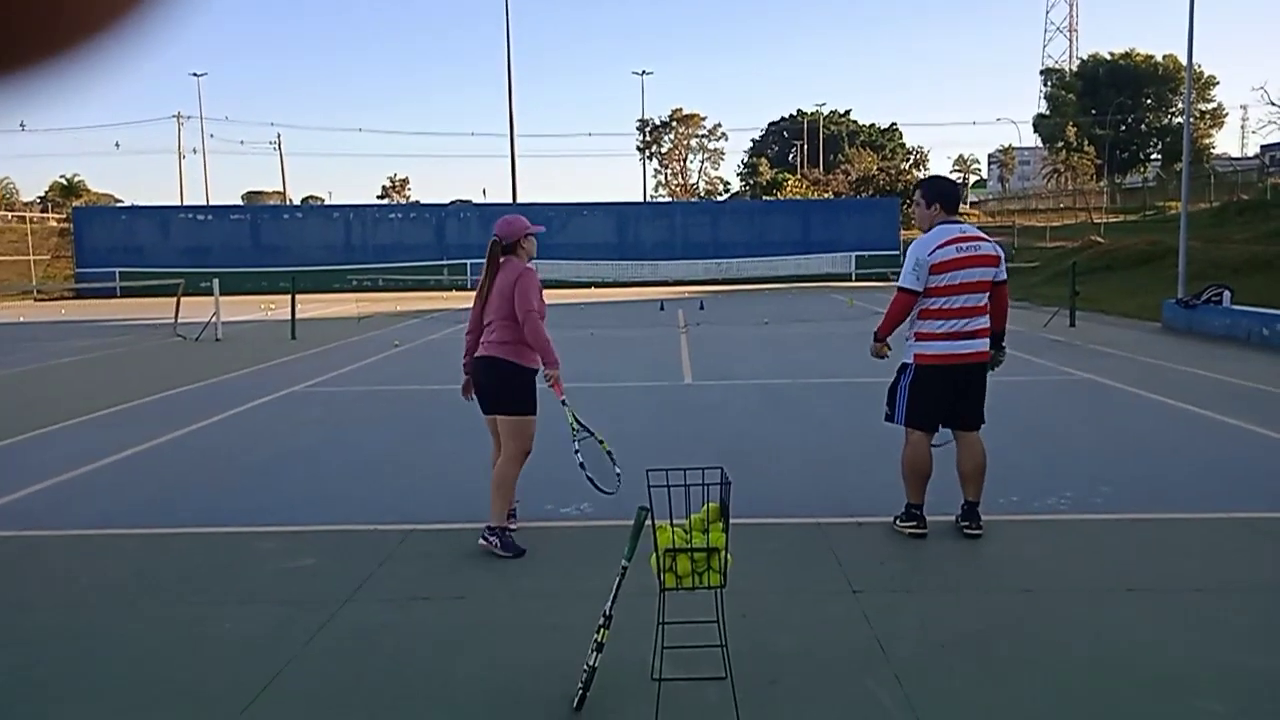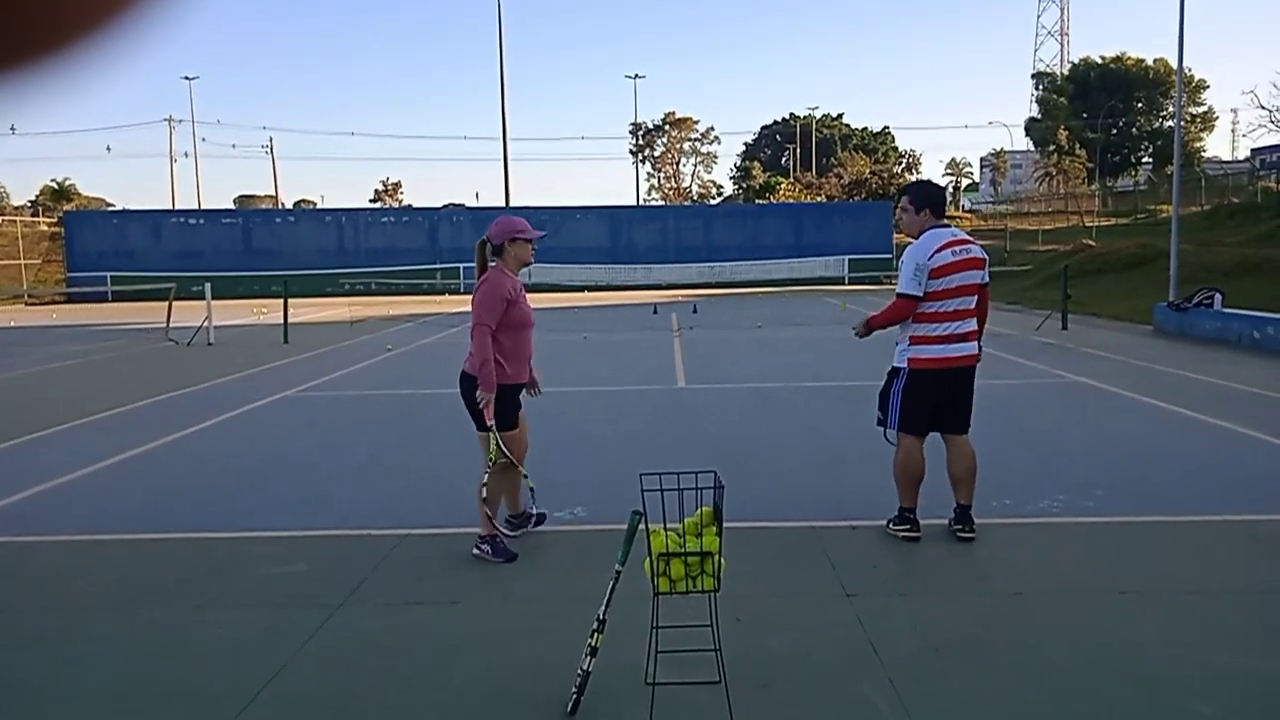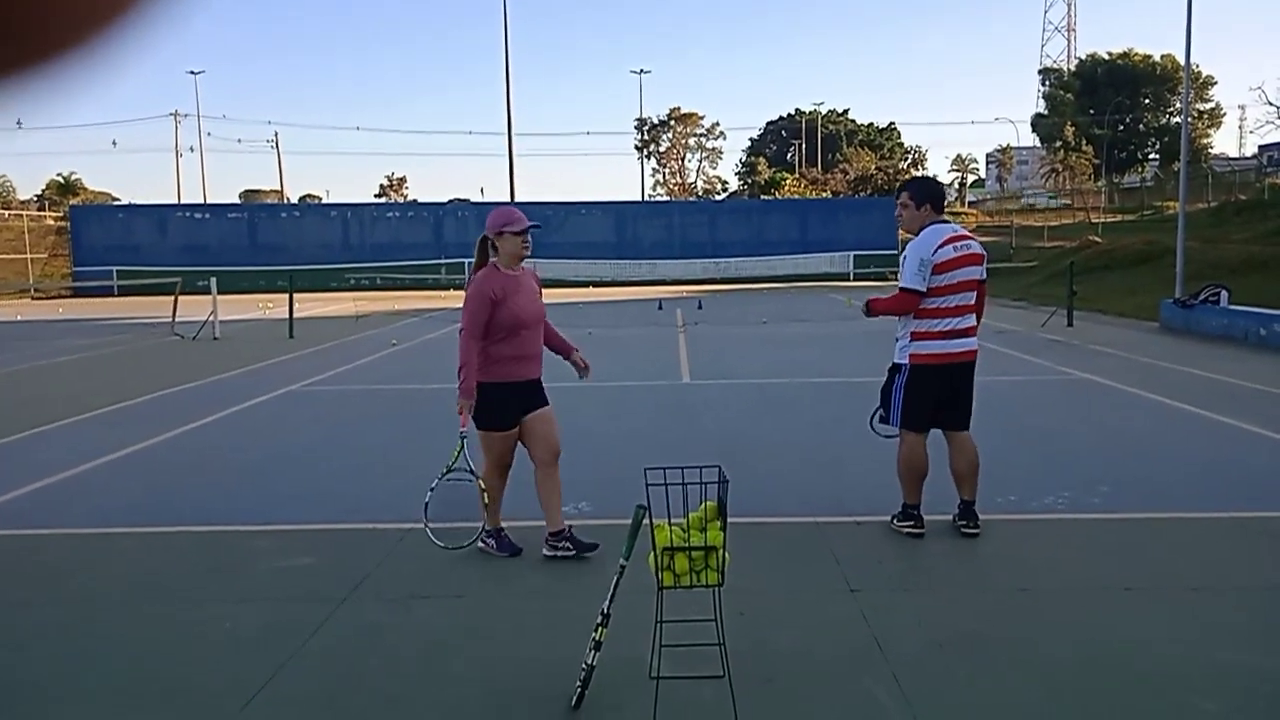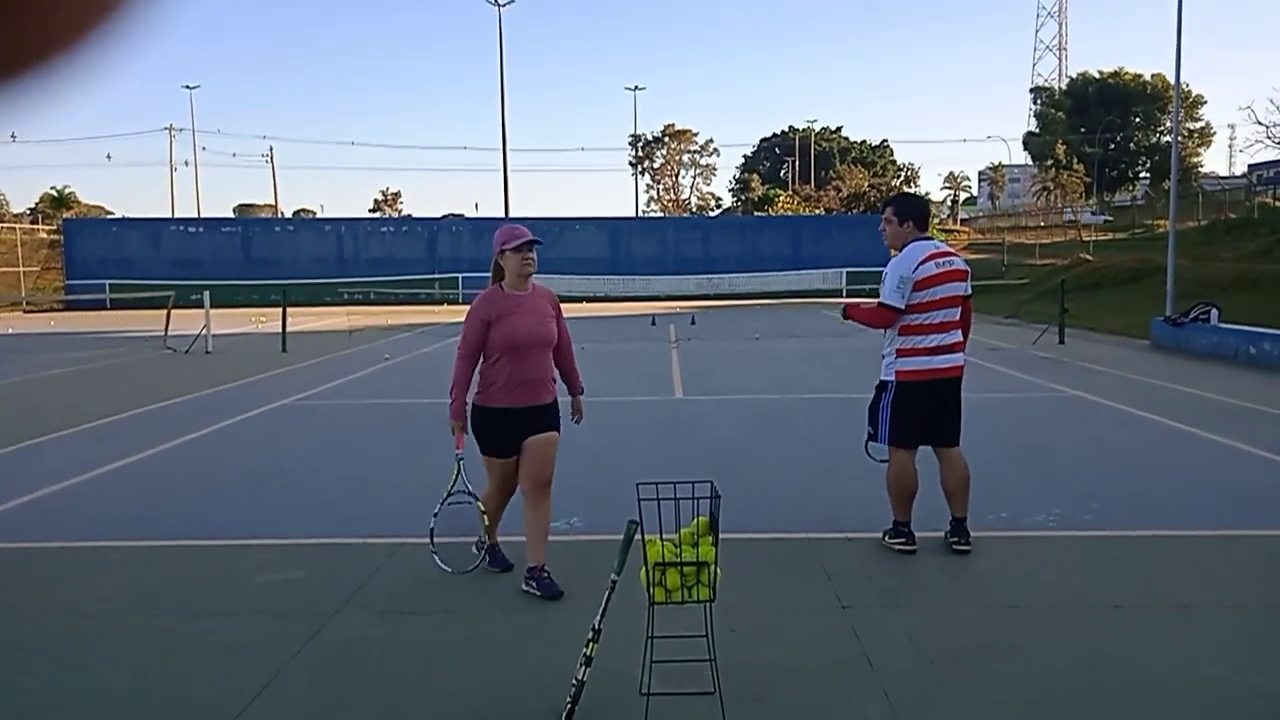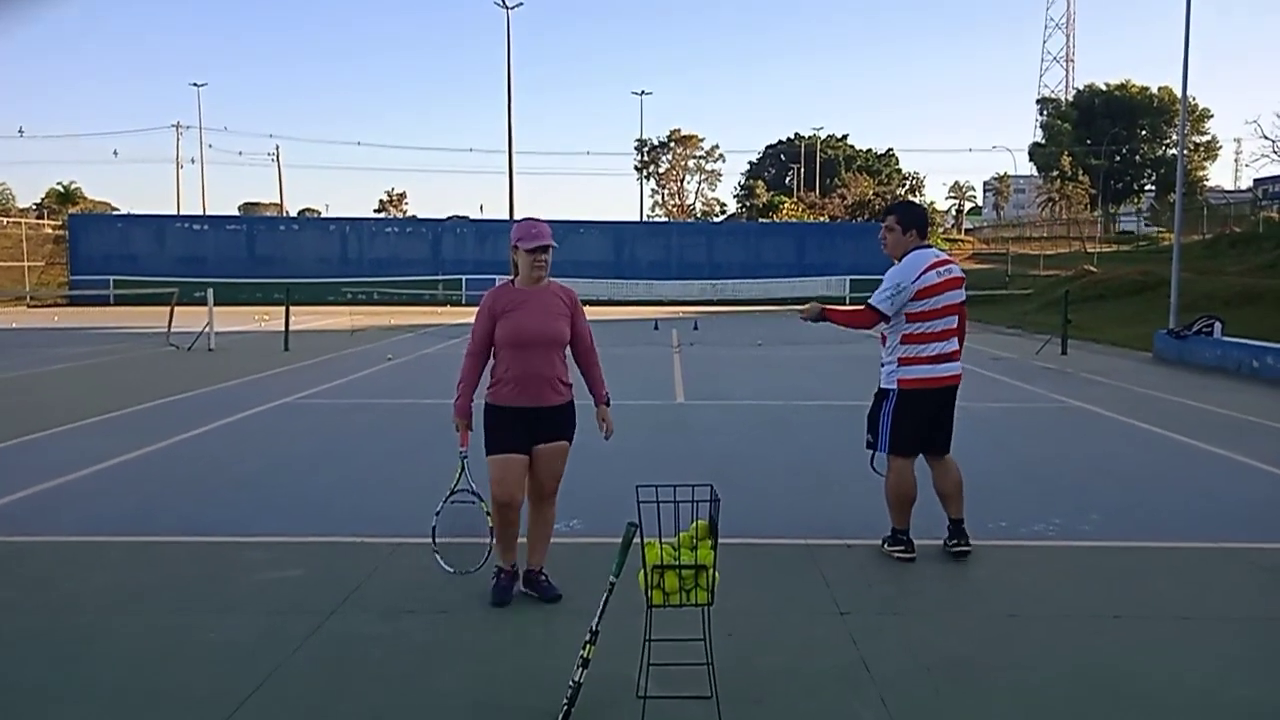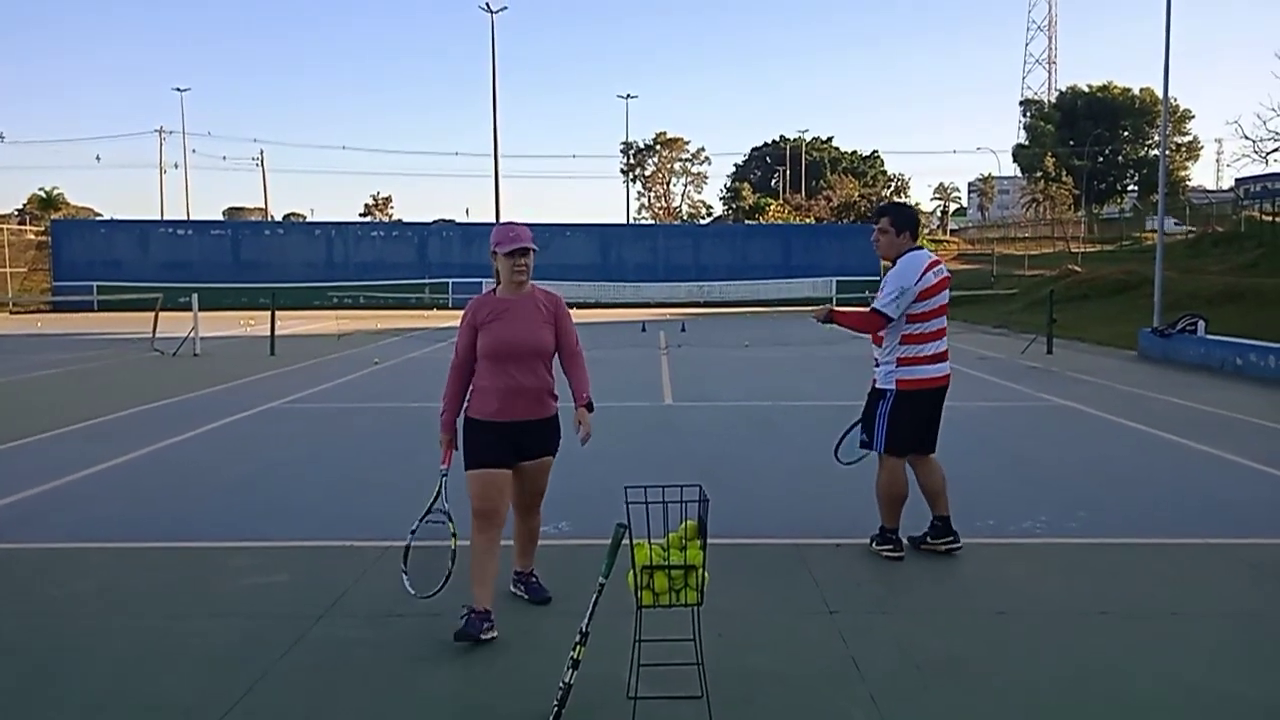
dt=0.3s
person 1, frame 1
left shoulder: (491, 278)
right shoulder: (524, 275)
left elbow: (474, 329)
right elbow: (529, 319)
left wrist: (470, 371)
right wrist: (550, 361)
left hip: (485, 366)
right hip: (512, 370)
left knee: (503, 449)
right knee: (515, 453)
left ankle: (506, 511)
right ankle: (494, 530)
person 1, frame 2
left shoulder: (508, 282)
right shoulder: (497, 283)
right elbow: (480, 333)
left wrist: (527, 373)
right wrist: (488, 383)
left hip: (505, 387)
right hip: (490, 389)
left knee: (516, 453)
right knee: (501, 462)
left ankle: (515, 516)
right ankle: (486, 539)
person 1, frame 3
left shoulder: (529, 278)
right shoulder: (485, 283)
right elbow: (469, 337)
left wrist: (570, 352)
right wrist: (467, 389)
left hip: (529, 385)
right hip: (493, 389)
left knee: (549, 455)
right knee: (499, 463)
left ankle: (557, 536)
right ankle: (491, 533)
person 1, frame 4
left shoulder: (549, 299)
right shoulder: (486, 304)
left elbow: (563, 349)
right elbow: (466, 358)
left wrist: (575, 390)
right wrist: (457, 409)
left hip: (542, 409)
right hip: (495, 412)
left knee: (539, 487)
right knee: (502, 487)
left ankle: (536, 571)
right ankle: (488, 542)
person 1, frame 5
left shoulder: (567, 298)
right shoulder: (496, 299)
left elbow: (585, 352)
right elbow: (476, 354)
left wrist: (601, 400)
right wrist: (462, 405)
left hip: (556, 412)
right hip: (505, 413)
left knee: (545, 496)
right knee: (505, 498)
left ankle: (534, 573)
right ankle: (506, 568)
person 1, frame 6
left shoulder: (552, 304)
right shoulder: (478, 309)
left elbow: (572, 357)
right elbow: (461, 367)
left wrist: (582, 403)
right wrist: (448, 420)
left hip: (539, 424)
right hip: (485, 426)
left knee: (528, 508)
right knee: (486, 517)
left ankle: (523, 574)
right ankle: (480, 613)
person 2, frame 1
left shoulder: (924, 247)
right shoulder: (989, 246)
left elbow: (905, 302)
right elbow: (1000, 299)
left wrist: (880, 336)
right wrist: (996, 342)
left hip: (929, 358)
right hip: (974, 355)
left knee: (918, 434)
right knee: (968, 433)
left ankle: (914, 513)
right ankle: (971, 513)
person 2, frame 2
left shoulder: (919, 251)
right shoulder: (975, 249)
left elbow: (904, 308)
right elbow: (982, 302)
left wrist: (870, 324)
right wrist: (974, 340)
left hip: (921, 361)
right hip: (963, 357)
left knee: (909, 437)
right knee: (958, 436)
left ankle: (907, 517)
right ankle: (964, 516)
person 2, frame 3
left shoulder: (920, 247)
right shoulder: (972, 244)
left elbow: (906, 302)
right elbow: (978, 298)
left wrist: (872, 306)
left hip: (921, 357)
right hip: (962, 353)
left knee: (912, 434)
right knee: (959, 432)
left ankle: (911, 513)
right ankle: (968, 512)
person 2, frame 4
left shoulder: (903, 264)
right shoulder: (956, 260)
left elbow: (884, 317)
right elbow: (964, 315)
left wrist: (851, 311)
left hip: (906, 374)
right hip: (949, 370)
left knee: (901, 451)
right knee: (949, 449)
left ankle: (901, 530)
right ankle: (960, 529)
person 2, frame 5
left shoulder: (904, 273)
right shoulder: (951, 268)
left elbow: (868, 318)
right elbow: (960, 322)
left wrist: (823, 313)
left hip: (907, 383)
right hip: (946, 378)
left knee: (899, 459)
right knee: (940, 456)
left ankle: (900, 538)
right ankle: (957, 532)
person 2, frame 6
left shoulder: (904, 274)
right shoulder: (933, 265)
left elbow: (874, 323)
left wrist: (832, 315)
left hip: (901, 382)
right hip: (932, 377)
left knee: (891, 457)
right knee: (922, 455)
left ankle: (889, 537)
right ankle: (943, 529)
